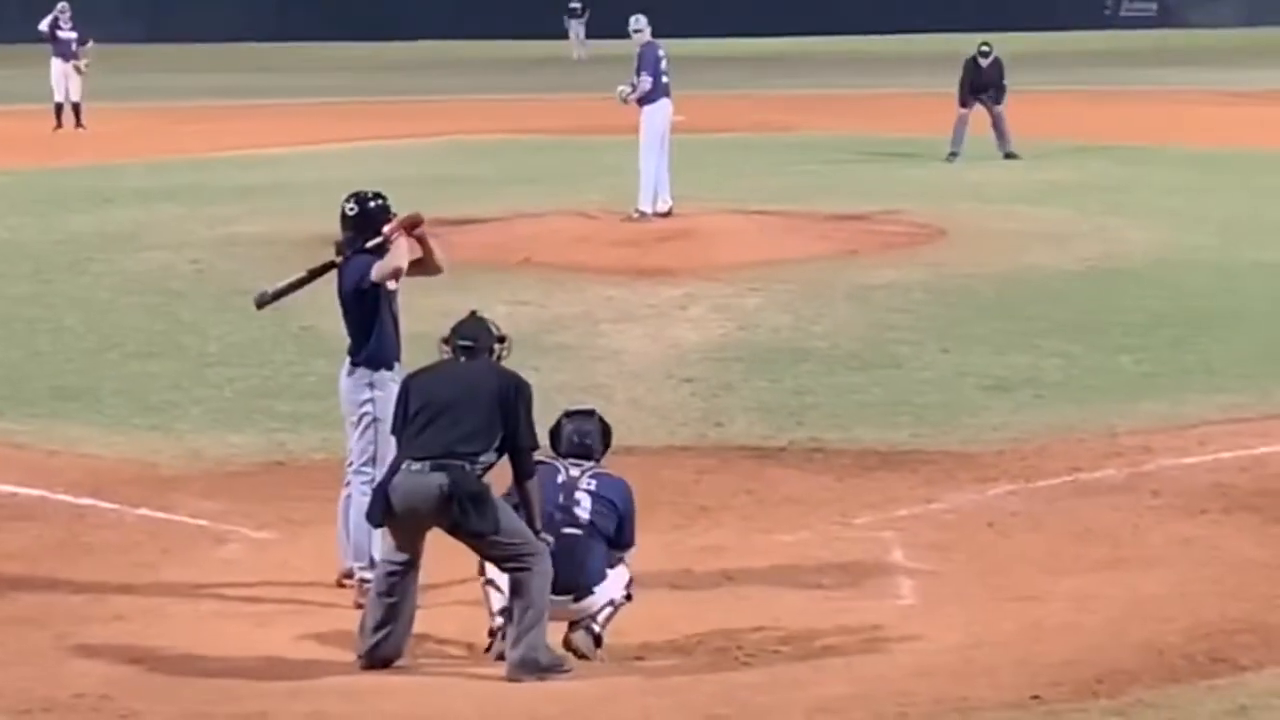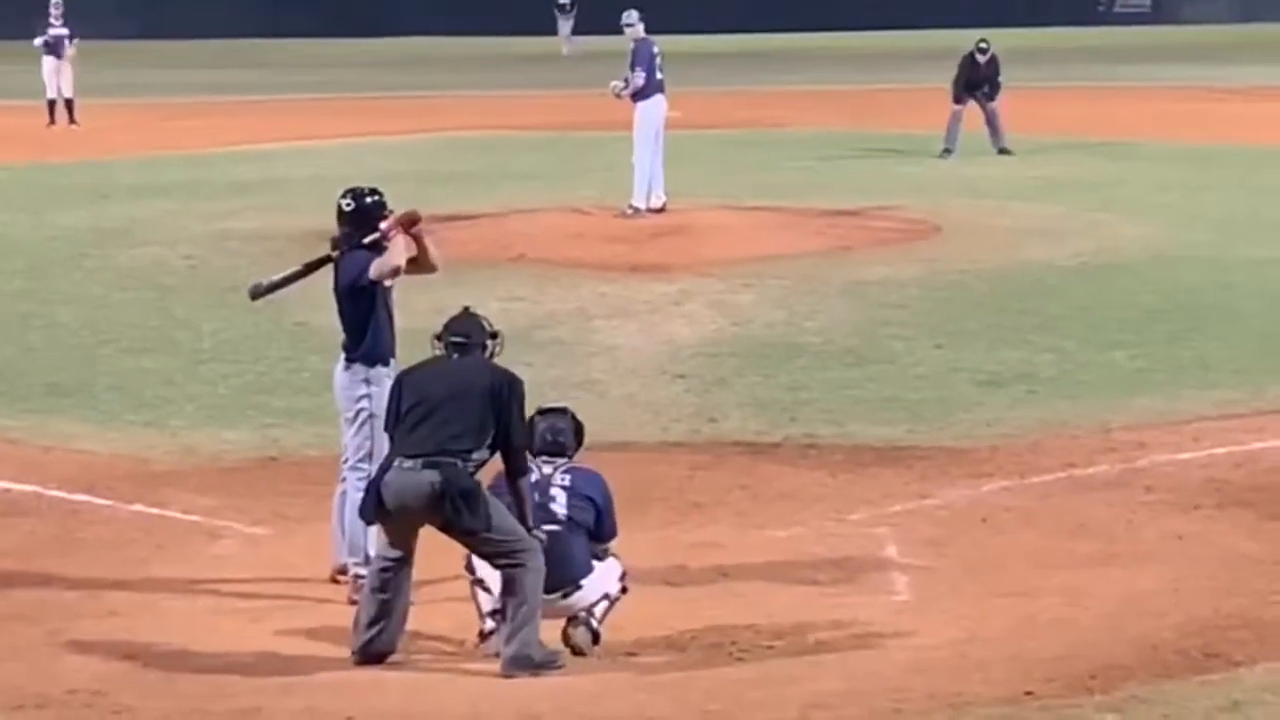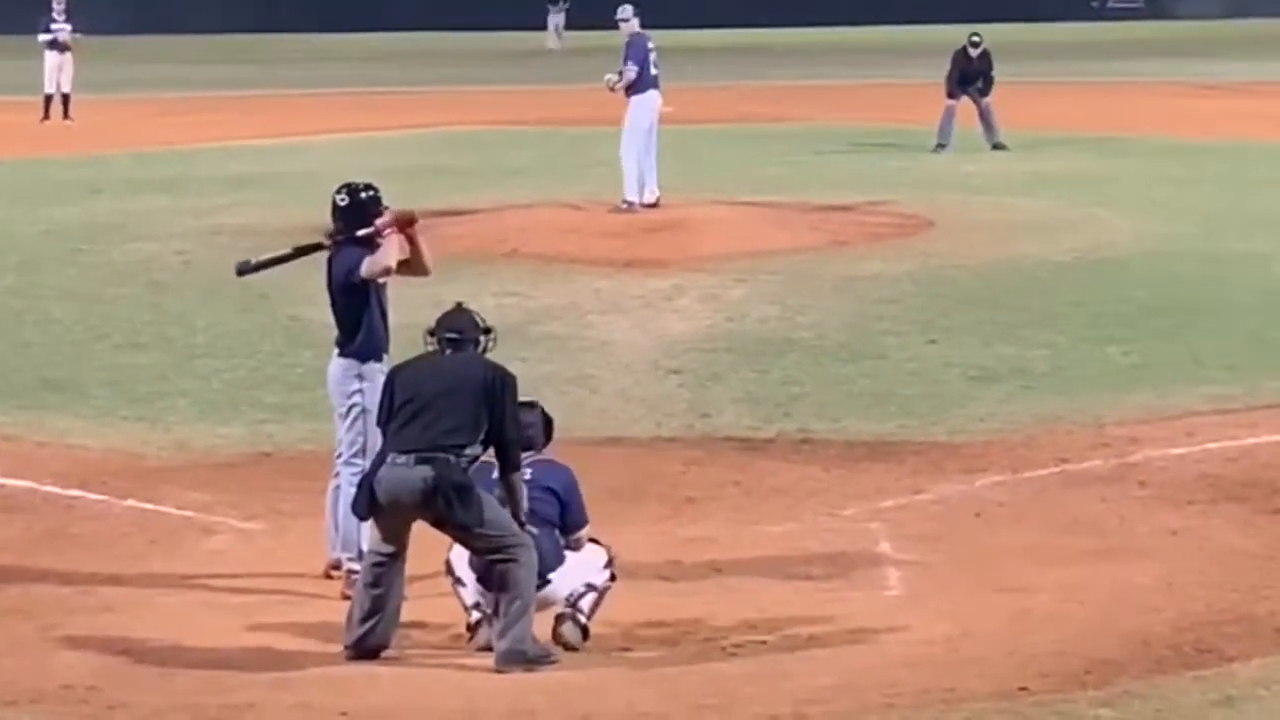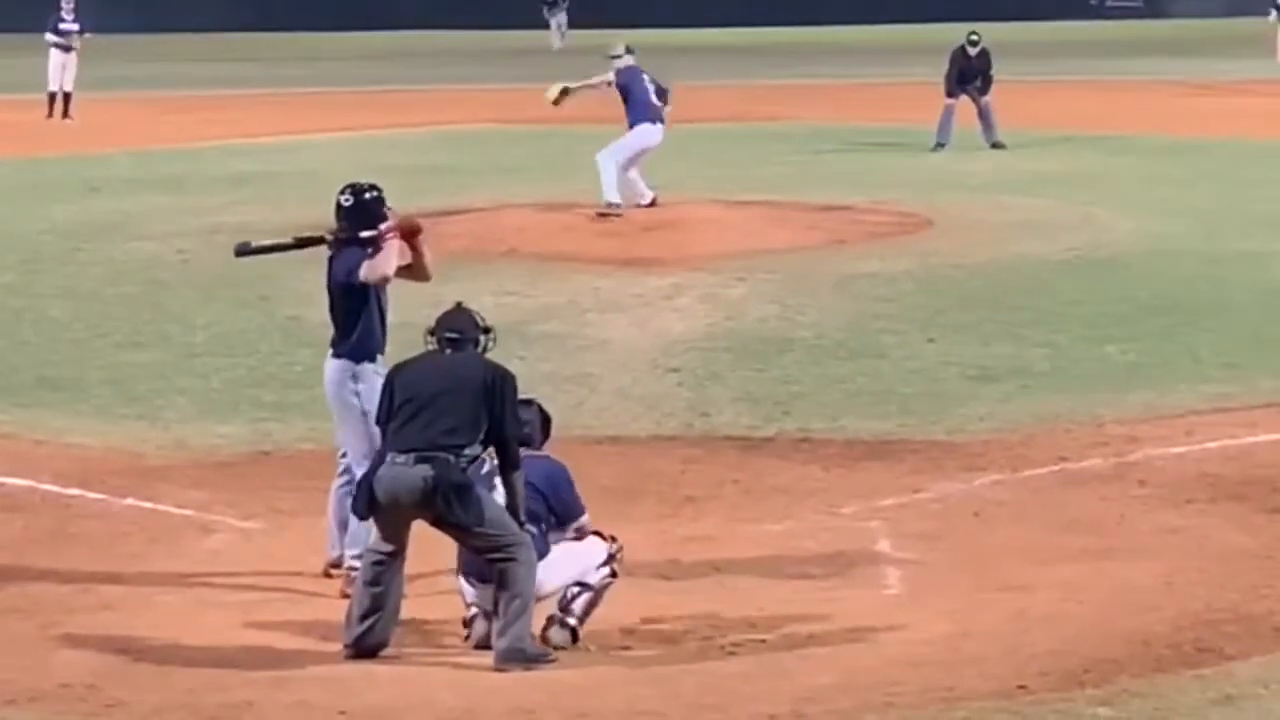
dt=0.5s
person 1, frame 1
left shoulder: (375, 260)
right shoulder: (358, 266)
left elbow: (433, 268)
right elbow: (395, 267)
left wrist: (419, 236)
right wrist: (400, 239)
left hip: (375, 375)
right hip: (370, 379)
left knee: (360, 472)
right knee: (373, 476)
left ankle: (353, 564)
right ankle: (369, 579)
person 1, frame 2
left shoulder: (370, 257)
right shoulder: (355, 261)
left elbow: (430, 266)
right elbow: (394, 265)
left wrist: (415, 234)
right wrist: (397, 237)
left hip: (370, 371)
right hip: (365, 375)
left knee: (355, 468)
right knee: (368, 473)
left ankle: (346, 559)
right ankle: (362, 575)
person 1, frame 3
left shoulder: (365, 253)
right shoulder: (348, 257)
left elbow: (422, 268)
right elbow: (383, 267)
left wrist: (409, 234)
right wrist: (391, 238)
left hip: (360, 367)
right hip: (359, 371)
left knee: (348, 464)
right knee: (362, 468)
left ankle: (340, 555)
right ankle: (355, 570)
person 1, frame 4
left shoulder: (368, 253)
right shoulder: (349, 257)
left elbow: (423, 273)
right elbow: (380, 274)
left wrist: (412, 241)
right wrist: (392, 243)
left hip: (356, 367)
right hip: (355, 371)
left knee: (353, 465)
right knee: (376, 469)
left ankle: (338, 554)
right ankle: (356, 571)
person 2, frame 1
left shoulder: (417, 379)
right shoulder: (509, 383)
right elbow: (523, 464)
left wrist: (415, 495)
right wrist: (536, 527)
left hip: (404, 482)
right hip: (454, 485)
left knee: (399, 557)
right knee: (532, 558)
left ankle: (377, 650)
right ankle: (529, 658)
person 2, frame 2
left shoulder: (409, 376)
right shoulder: (502, 380)
right elbow: (515, 461)
left wrist: (408, 502)
right wrist: (527, 523)
left hip: (396, 479)
right hip: (447, 482)
left knee: (392, 554)
right knee: (524, 554)
left ankle: (370, 645)
right ankle: (523, 654)
person 2, frame 3
left shoulder: (402, 372)
right shoulder: (494, 376)
right elbow: (509, 456)
right wrist: (520, 517)
left hip: (389, 475)
right hip: (440, 477)
left knee: (385, 550)
right knee: (517, 549)
left ankle: (364, 640)
right ankle: (516, 649)
person 2, frame 4
left shoulder: (402, 371)
right shoulder: (494, 375)
right elbow: (508, 455)
left wrist: (400, 487)
right wrist: (519, 516)
left hip: (388, 475)
right hip: (440, 477)
left knee: (385, 547)
right knee: (516, 548)
left ankle: (363, 639)
right ankle: (515, 647)
person 3, frame 1
left shoulder: (535, 474)
right shoulder: (617, 487)
right elbow: (619, 555)
right hip: (581, 598)
left knee: (493, 560)
right knee: (621, 575)
left ankle: (506, 627)
right ankle: (587, 629)
person 3, frame 2
left shoulder: (506, 478)
right shoulder: (592, 480)
right elbow: (604, 549)
right hip: (571, 594)
left knee: (478, 558)
right knee: (614, 570)
left ankle: (495, 629)
right ankle: (585, 624)
person 3, frame 3
left shoulder: (480, 472)
right shoulder: (558, 472)
right elbow: (579, 540)
left hip: (488, 588)
right hip: (545, 586)
left knee: (457, 555)
right knee: (600, 557)
left ankle: (482, 621)
right ankle: (573, 620)
person 3, frame 4
left shoulder: (476, 468)
right shoulder: (549, 469)
right elbow: (581, 529)
right wrist: (558, 526)
left hip: (479, 584)
right hip: (531, 577)
right knee: (606, 551)
left ankle: (480, 618)
right ankle: (564, 624)
person 4, frame 1
left shoulder: (646, 52)
right shoulder: (658, 49)
left elbow: (646, 84)
left wrist: (631, 97)
right wrist: (632, 87)
left hip: (653, 108)
right hip: (663, 104)
left knee: (648, 160)
right knee: (660, 159)
left ankle: (645, 208)
right ankle: (664, 204)
person 4, frame 2
left shoulder: (640, 47)
right shoulder: (651, 45)
left elbow: (639, 80)
left wrist: (625, 92)
right wrist: (625, 83)
left hip: (647, 104)
right hip: (657, 101)
left knee: (641, 156)
right knee: (654, 155)
left ankle: (638, 204)
right ankle: (657, 200)
person 4, frame 3
left shoulder: (634, 42)
right shoulder: (646, 40)
left elbow: (631, 74)
left wrist: (618, 86)
right wrist: (619, 76)
left hip: (641, 99)
right hip: (652, 96)
left knee: (629, 150)
right knee: (647, 151)
left ankle: (631, 200)
right ankle: (651, 195)
person 4, frame 4
left shoulder: (629, 72)
right shoulder: (646, 78)
left elbow: (606, 78)
right elbow: (665, 99)
left wrist: (575, 86)
left hip: (644, 130)
right hip: (656, 130)
left knee: (605, 158)
right knee: (624, 166)
left ankle: (613, 203)
right ankle: (647, 197)
